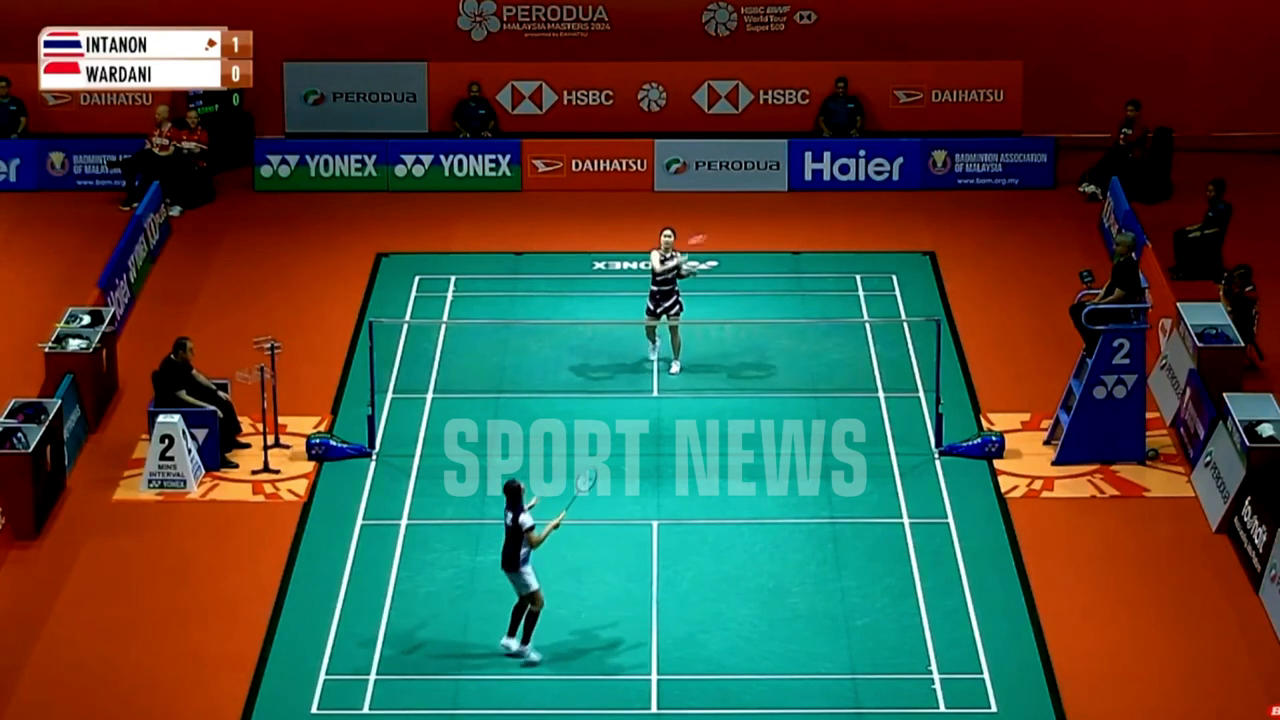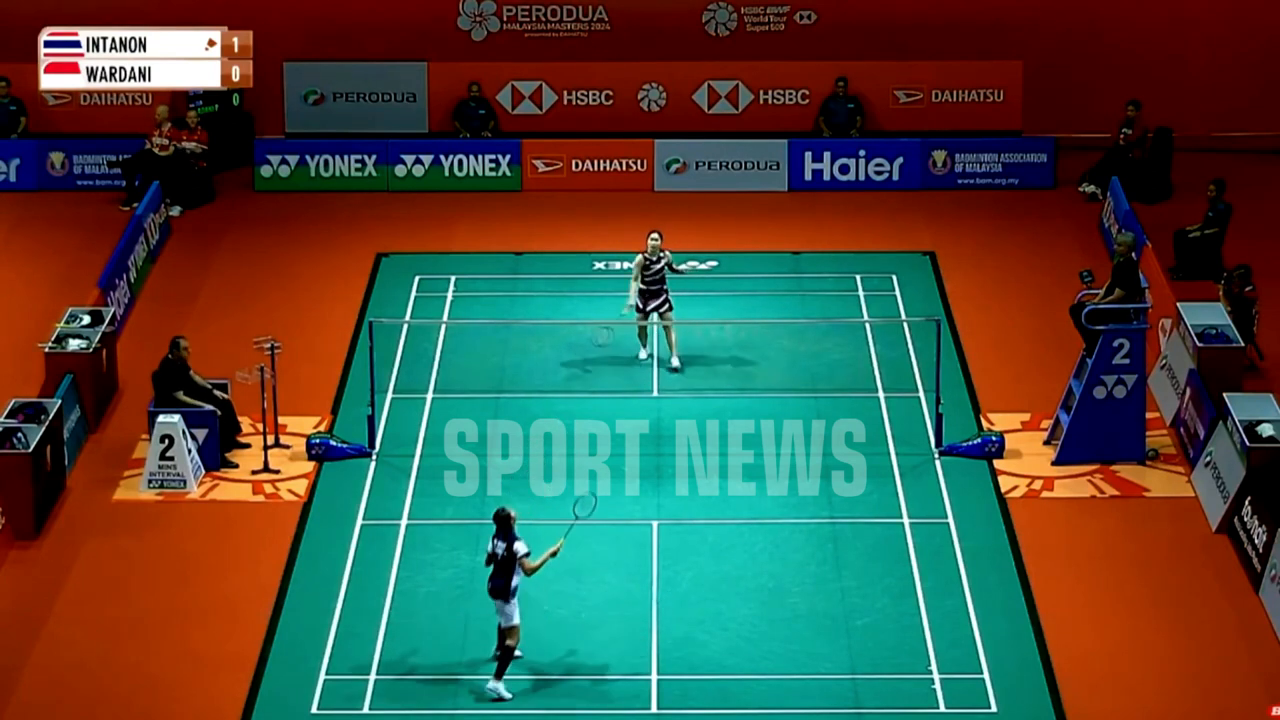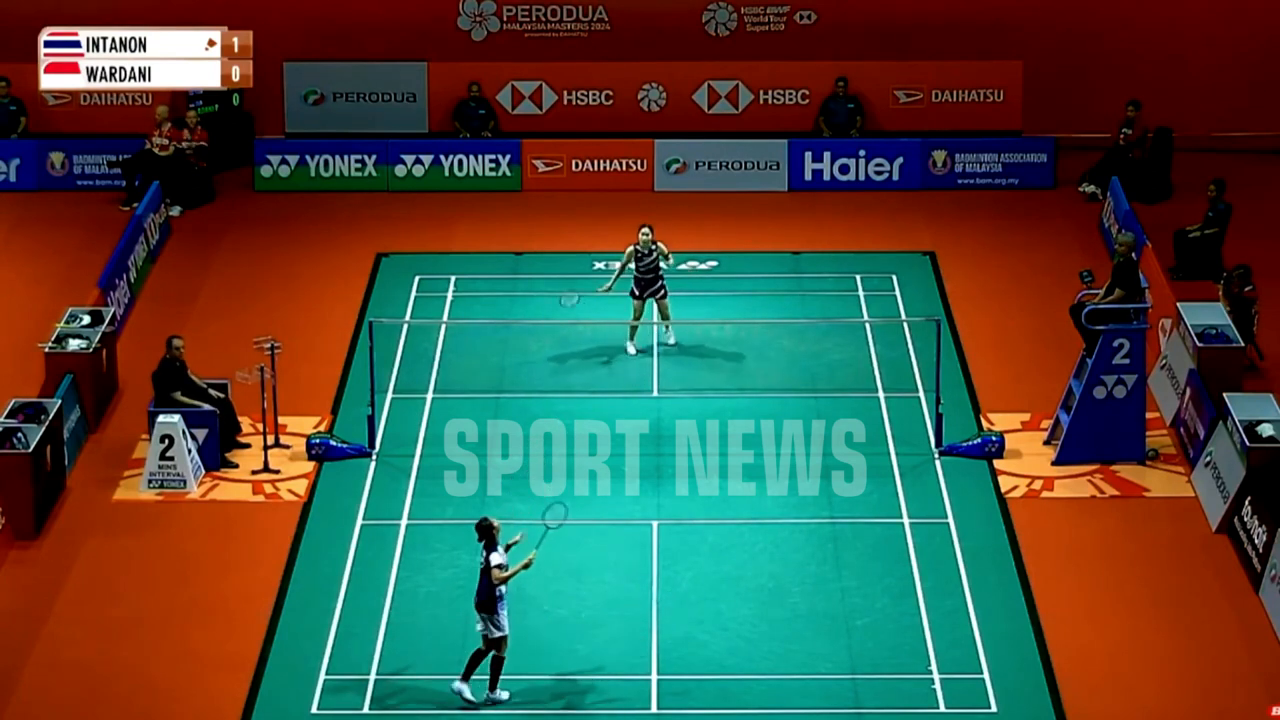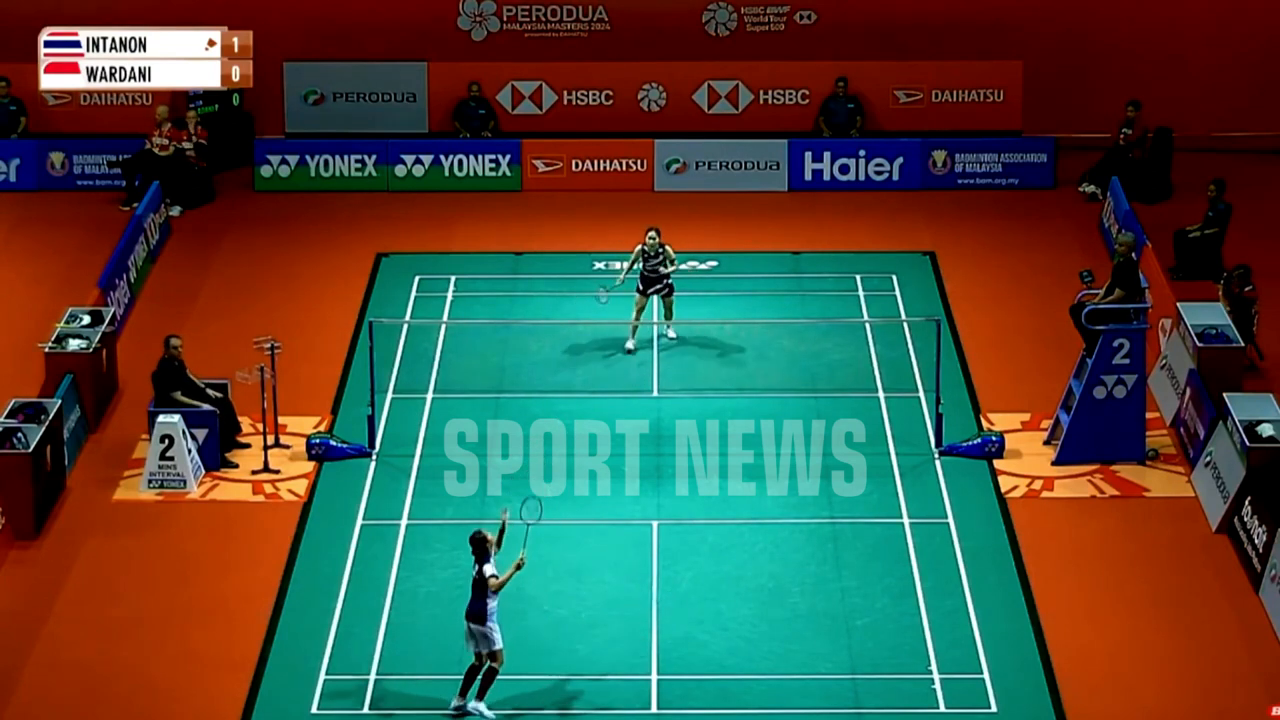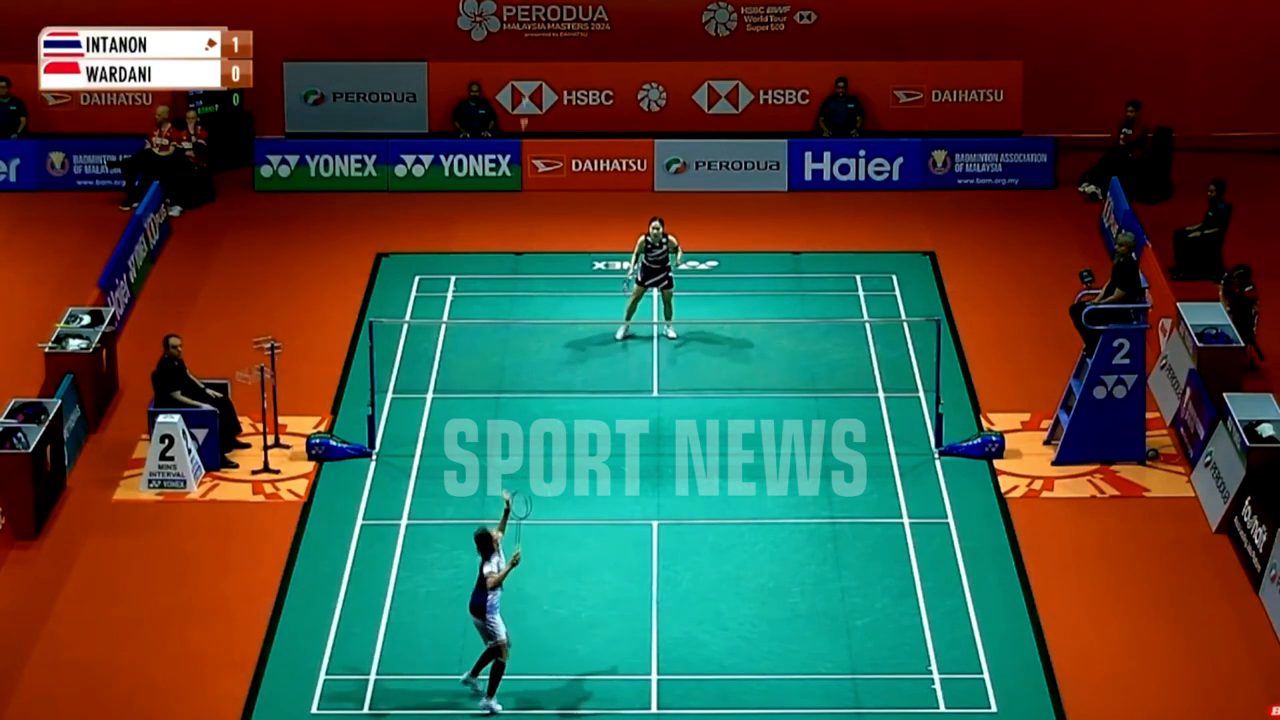
dt=0.3s
person 1, frame 1
left shoulder: (510, 507)
right shoulder: (523, 516)
right elbow: (533, 543)
left wrist: (529, 507)
right wrist: (551, 526)
left hip: (508, 561)
right hip: (518, 564)
left knee: (525, 600)
right knee: (537, 602)
left ankle: (509, 640)
right ankle: (524, 646)
person 1, frame 2
left shoulder: (496, 537)
right shoulder: (516, 543)
left elbow: (488, 563)
right elbow: (528, 569)
right wrist: (549, 554)
left hip: (494, 587)
right hip: (506, 593)
left knee: (507, 620)
right knee: (513, 638)
left ankle: (501, 651)
right ankle: (496, 682)
person 1, frame 3
left shoulder: (489, 547)
right shoulder: (495, 553)
right elbow: (497, 579)
left wrist: (510, 545)
right wrist: (521, 566)
left hip: (482, 602)
right hip: (493, 604)
left knee: (488, 645)
right knee: (500, 647)
left ankle: (462, 683)
right ankle: (493, 693)
person 1, frame 4
left shoulder: (484, 557)
right shoulder: (487, 566)
left elbow: (497, 547)
right elbow: (495, 587)
left wrist: (503, 528)
right wrist: (513, 570)
left hip: (473, 616)
right hip: (483, 619)
left knee: (479, 661)
right knee: (497, 661)
left ankle: (459, 701)
right ankle: (477, 703)
person 1, frame 5
left shoulder: (495, 549)
right shoulder: (490, 562)
left elbow: (501, 530)
right elbow: (491, 584)
left wrist: (507, 510)
right wrist: (510, 566)
left hip: (485, 609)
right hip: (485, 612)
left knee: (502, 644)
right knee: (502, 654)
left ankle: (472, 676)
right ankle: (488, 700)
